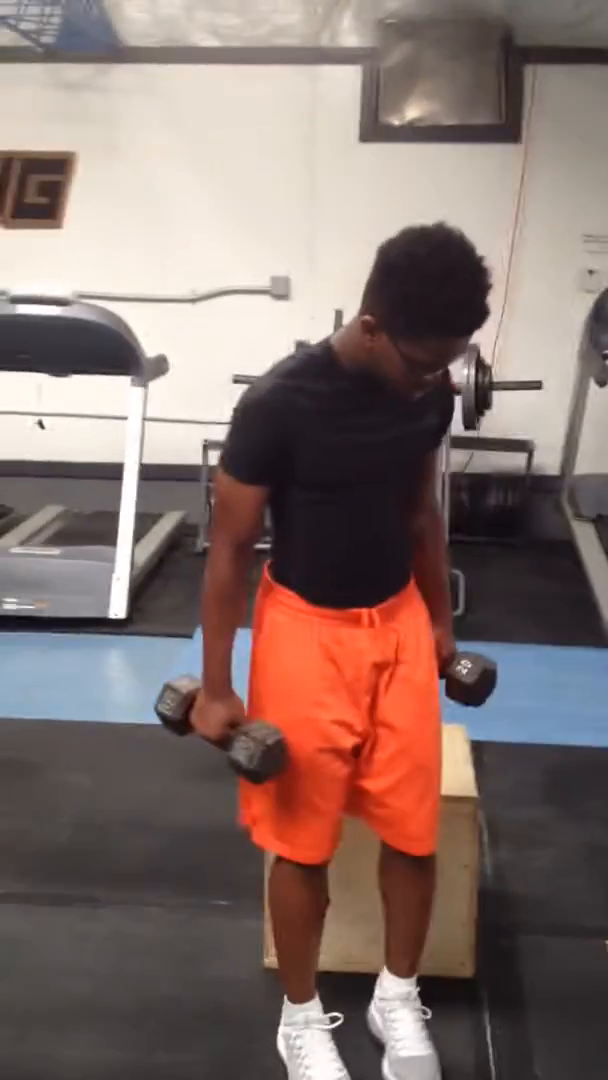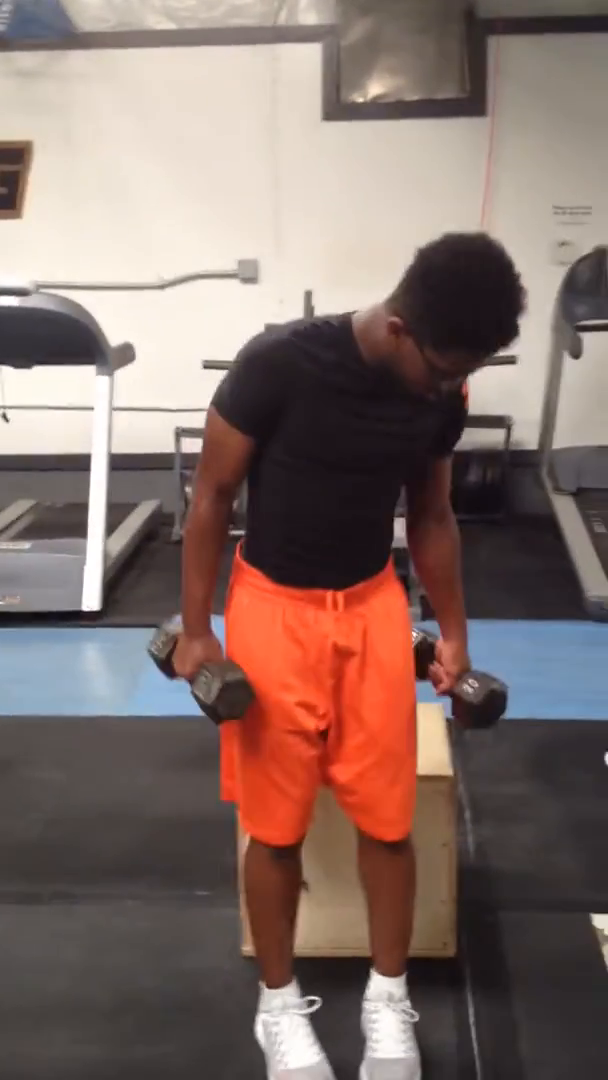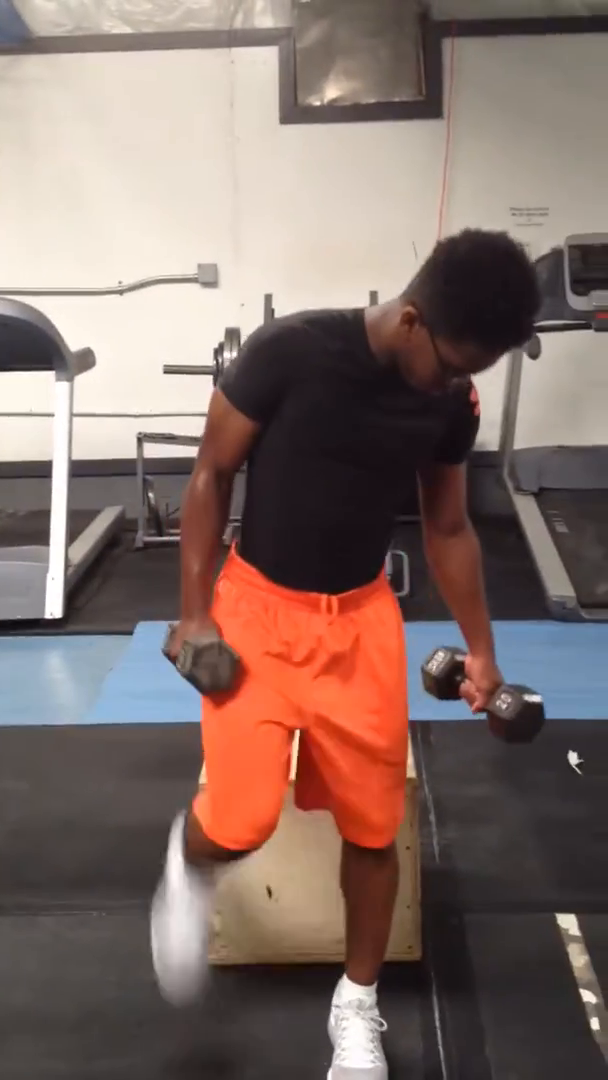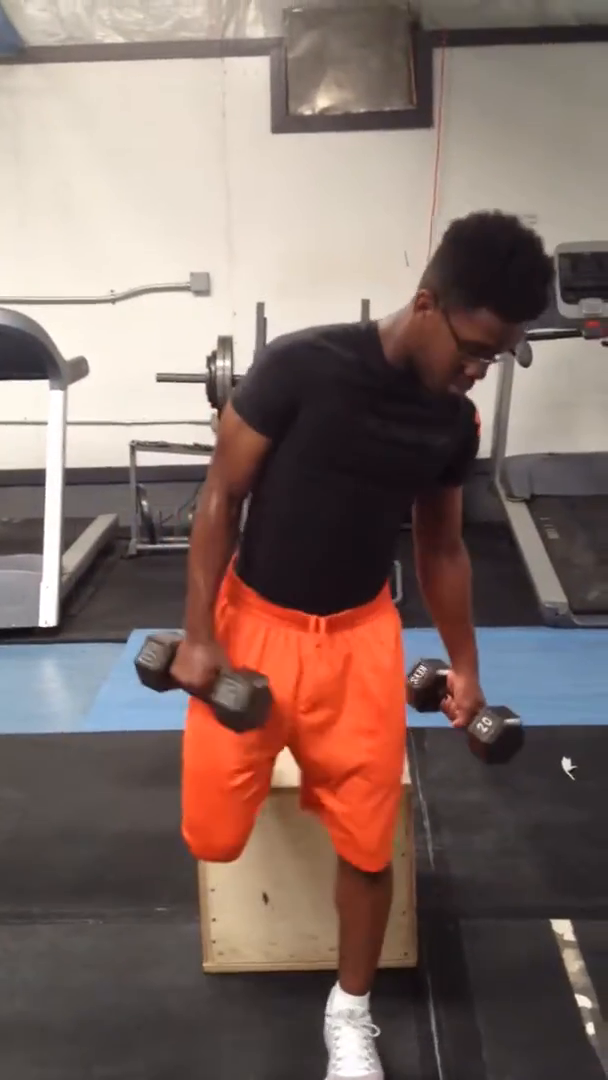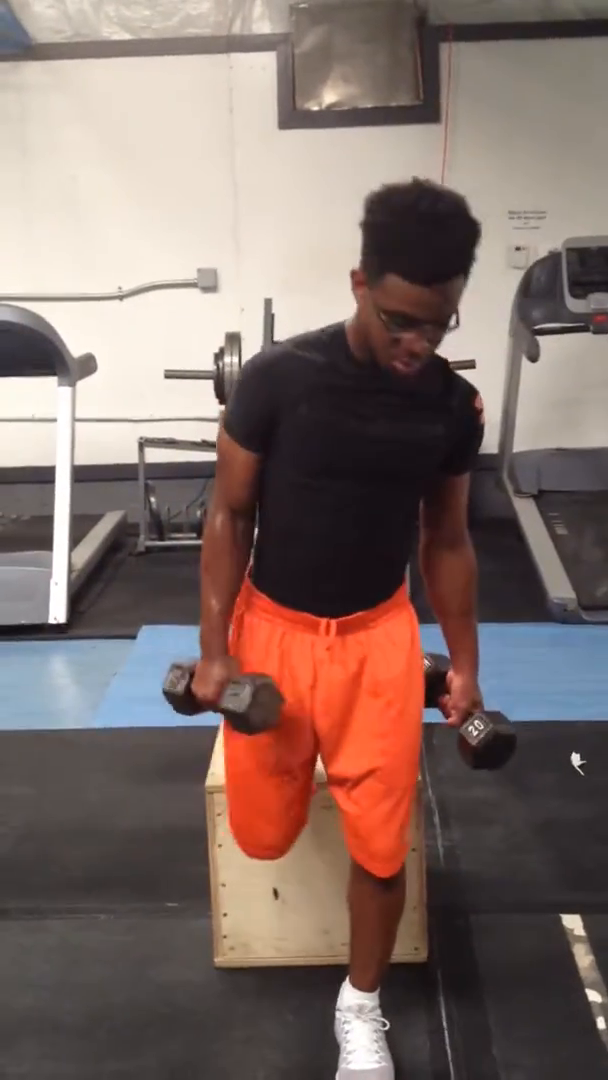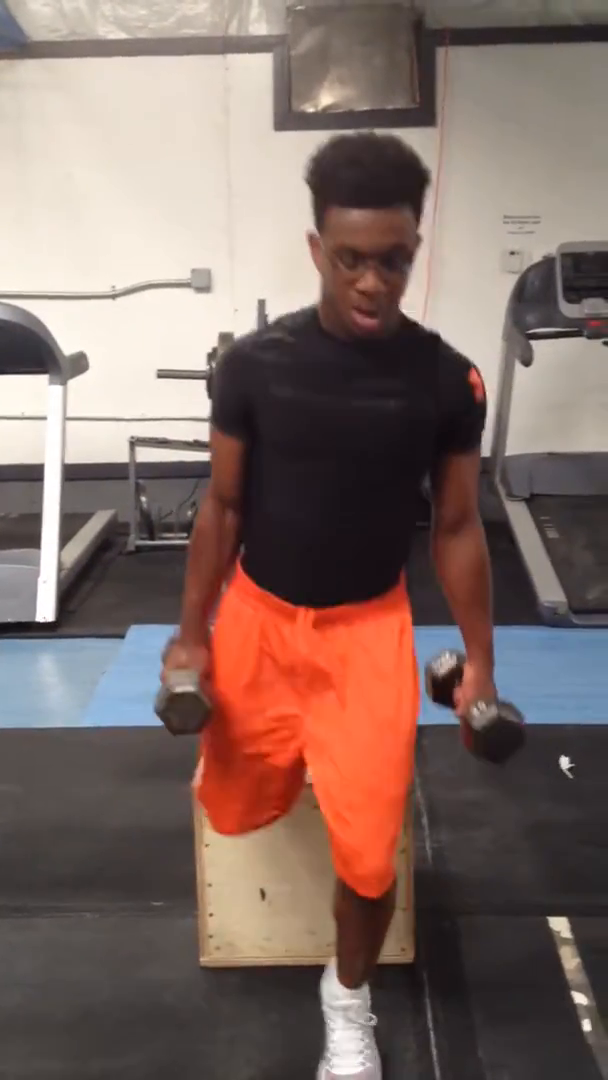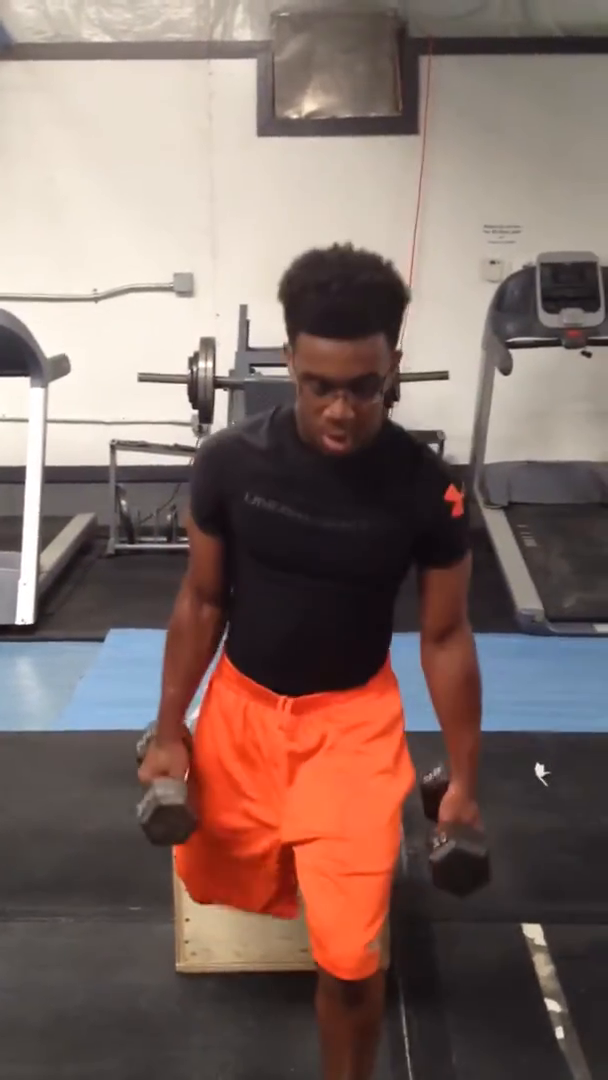
dt=0.4s
person 1, frame 1
left shoulder: (432, 392)
right shoulder: (278, 405)
right elbow: (229, 549)
left wrist: (440, 617)
right wrist: (215, 687)
left hip: (399, 625)
right hip: (307, 632)
left knee: (414, 832)
right knee: (303, 840)
left ankle: (398, 996)
person 1, frame 2
left shoulder: (441, 396)
right shoulder: (278, 364)
right elbow: (212, 496)
left wrist: (454, 631)
right wrist: (196, 629)
left hip: (375, 609)
right hip: (276, 610)
left knee: (386, 817)
right knee: (276, 824)
left ankle: (388, 999)
right ankle: (279, 1005)
person 1, frame 3
left shoulder: (451, 403)
right shoulder: (289, 352)
left elbow: (449, 528)
right elbow: (211, 476)
left wrist: (481, 650)
right wrist: (195, 611)
left hip: (364, 617)
right hip: (260, 607)
left knee: (372, 826)
right knee: (240, 819)
left ankle: (356, 1006)
right ankle: (189, 856)
person 1, frame 4
left shoulder: (454, 419)
right shoulder: (298, 367)
left elbow: (441, 547)
right elbow: (221, 500)
left wrist: (465, 668)
right wrist: (199, 637)
left hip: (360, 637)
right hip: (255, 625)
left knee: (366, 844)
right knee: (213, 835)
right ankle: (258, 754)
person 1, frame 5
left shoulder: (453, 405)
right shoulder: (278, 379)
left elbow: (447, 542)
right elbow: (228, 516)
left wrist: (465, 666)
right wrist: (213, 648)
left hip: (379, 639)
right hip: (271, 630)
left knee: (381, 845)
right knee: (263, 833)
right ankle: (297, 760)
person 1, frame 6
left shoulder: (447, 378)
right shoulder: (254, 364)
left elbow: (458, 527)
right elbow: (222, 508)
left wrist: (480, 659)
right wrist: (191, 633)
left hip: (369, 633)
right hip: (258, 620)
left knee: (367, 857)
right knee: (238, 809)
left ankle: (348, 999)
right ankle: (292, 764)
person 1, frame 7
left shoulder: (427, 489)
right shoulder: (229, 462)
left elbow: (446, 637)
right elbow: (201, 602)
left wrist: (464, 781)
right wrist: (169, 733)
left hip: (352, 719)
right hip: (241, 706)
left knee: (348, 953)
right knee: (217, 883)
right ankle: (276, 850)
